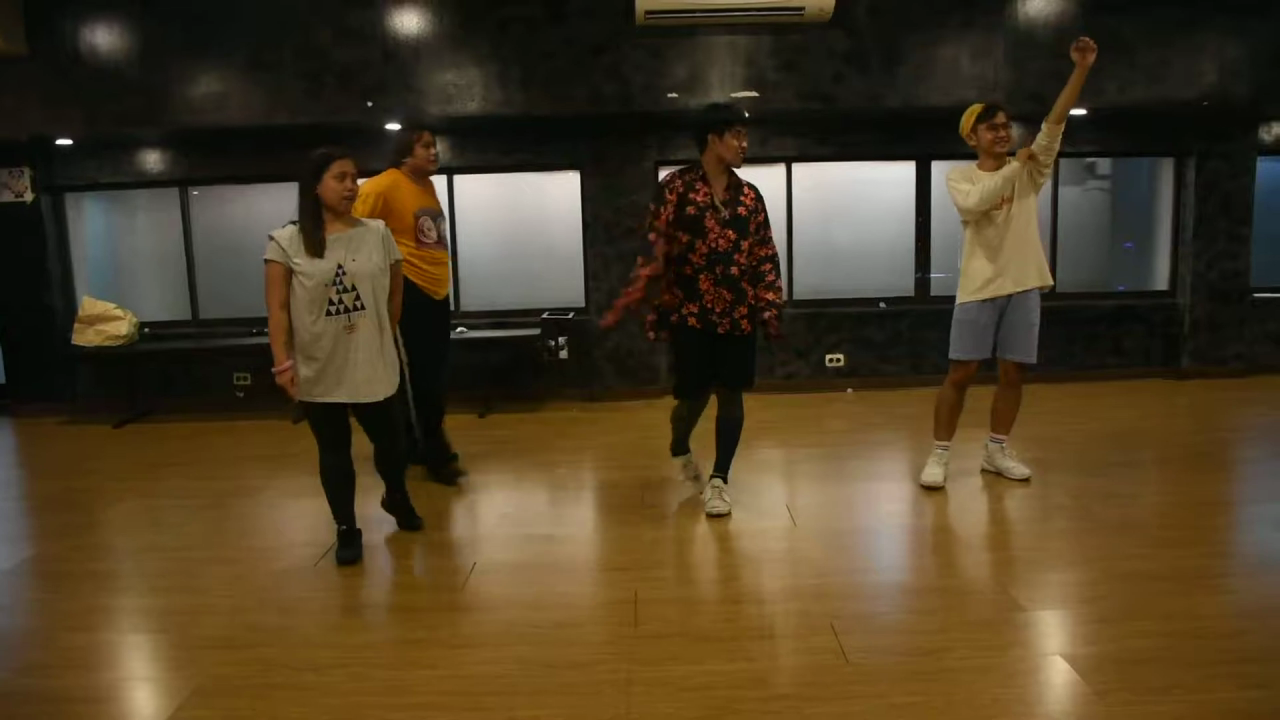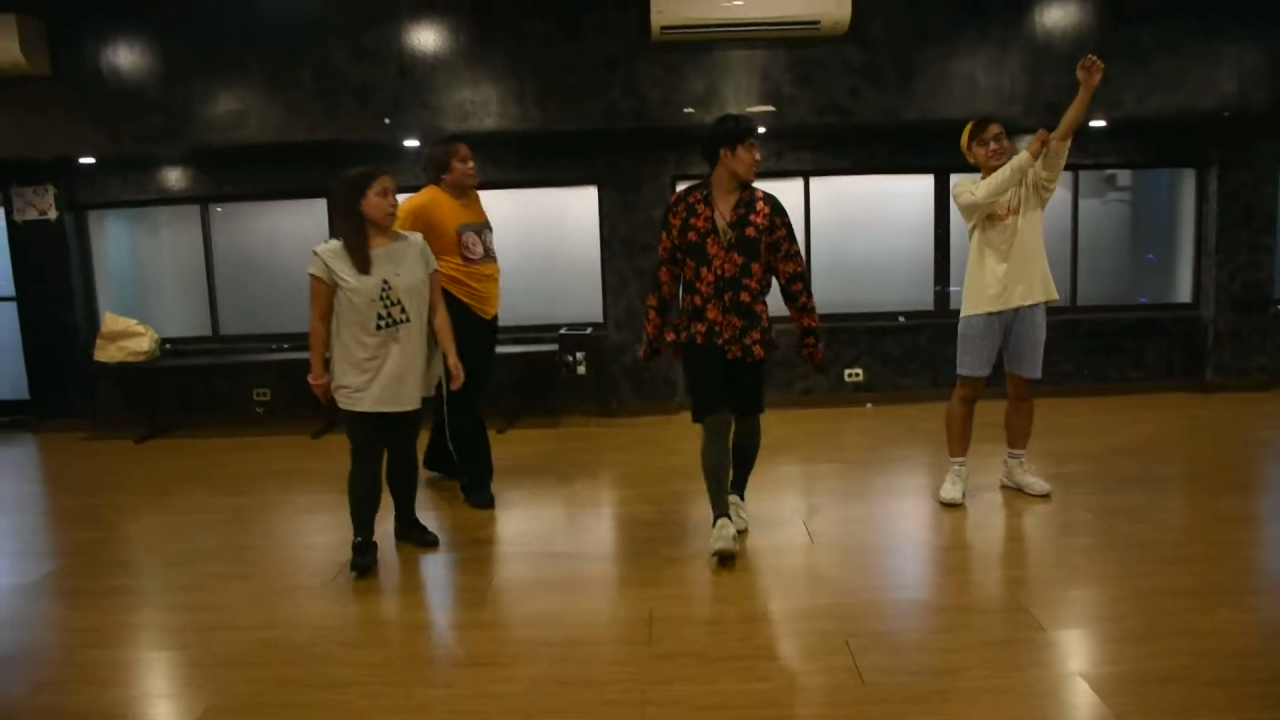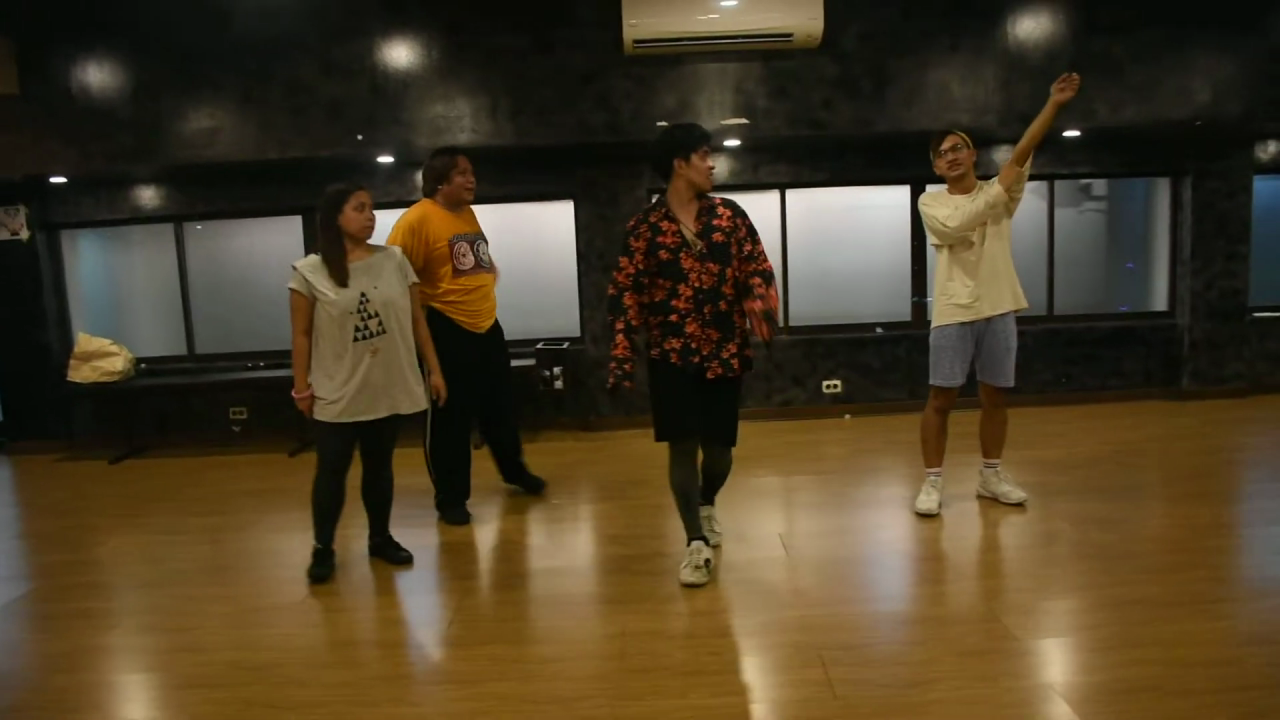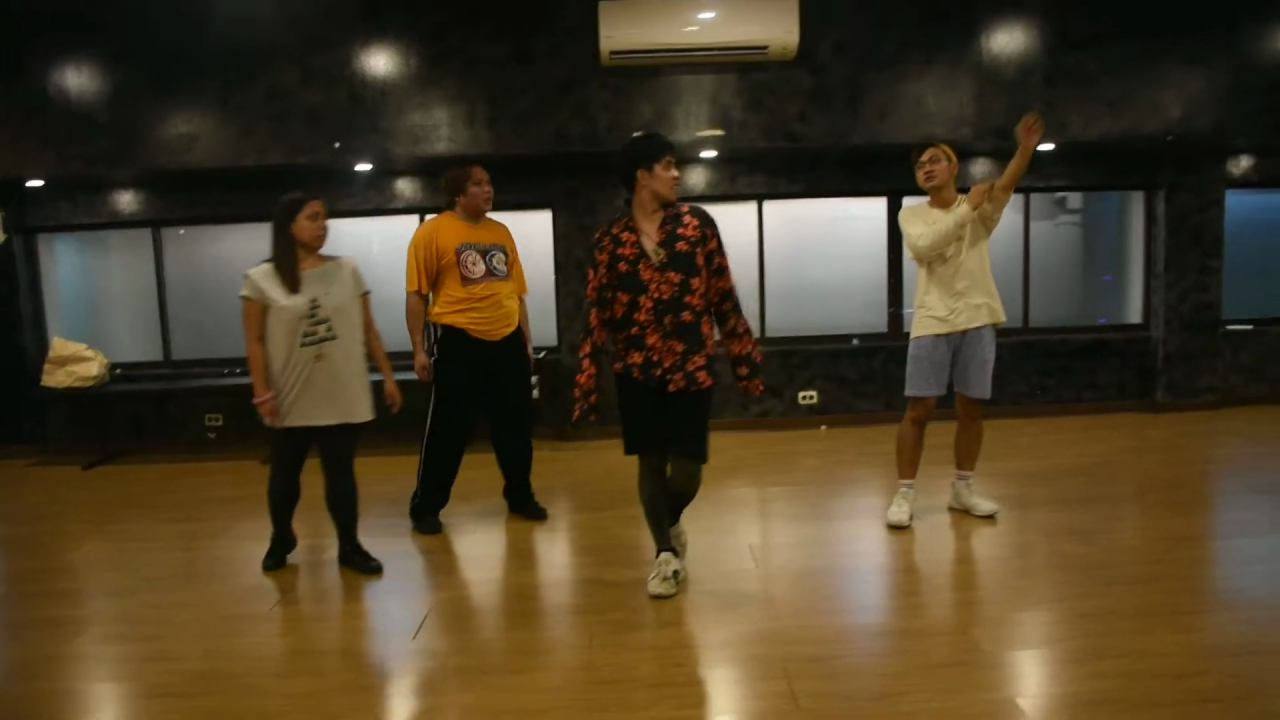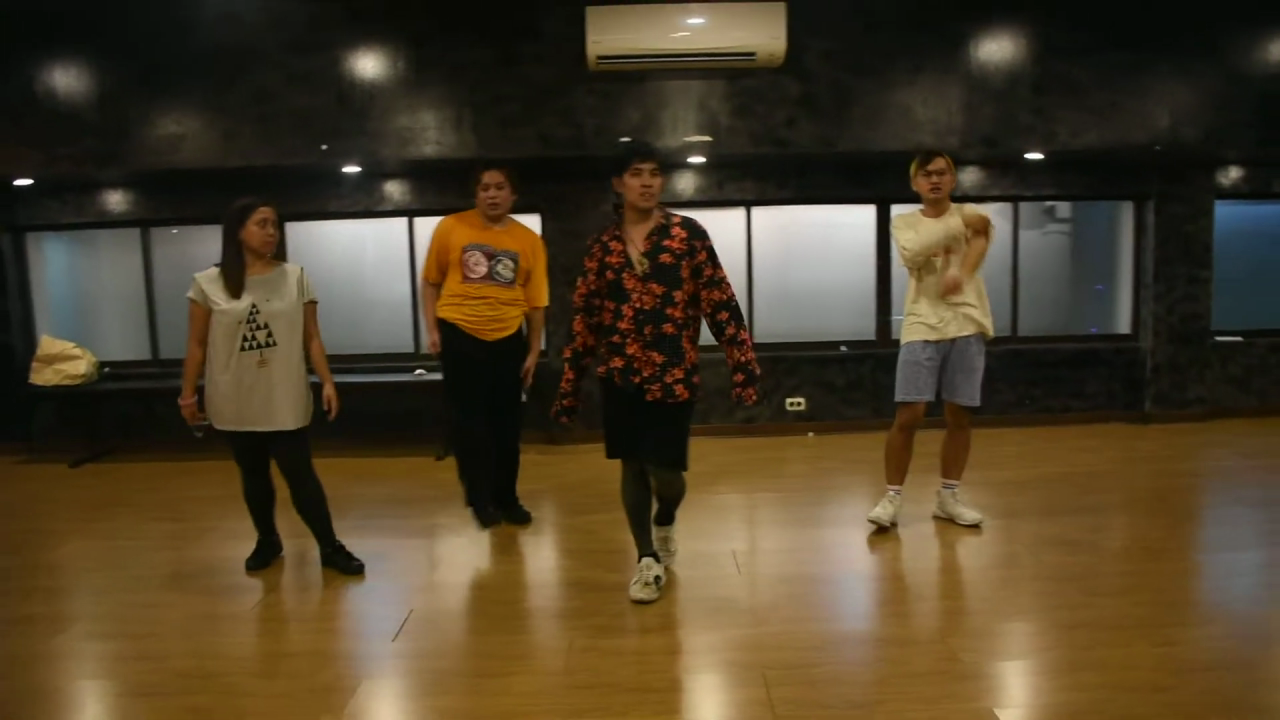
dt=0.4s
person 1, frame 1
left shoulder: (749, 195)
right shoulder: (677, 186)
left elbow: (765, 256)
right elbow: (657, 244)
left wrist: (769, 304)
right wrist: (632, 296)
left hip: (737, 314)
right hip: (688, 312)
left knee: (731, 396)
right knee: (693, 397)
left ankle: (719, 479)
right ankle: (679, 449)
person 1, frame 2
left shoulder: (767, 209)
right shoulder: (684, 205)
left elbow: (792, 274)
right elbow: (667, 271)
left wrist: (808, 332)
right wrist: (656, 330)
left hip: (751, 334)
right hip: (702, 335)
left knee: (747, 418)
right knee: (715, 424)
left ankle: (736, 495)
right ankle: (721, 520)
person 1, frame 3
left shoulder: (730, 215)
right shoulder: (644, 227)
left elbow: (758, 271)
right elbow: (625, 294)
left wrist: (760, 306)
right wrist: (621, 355)
left hip: (724, 353)
right hip: (671, 356)
left knee: (719, 448)
right knee: (682, 447)
left ankle: (707, 504)
right ankle: (696, 543)
person 1, frame 4
left shoulder: (698, 223)
right shoulder: (610, 239)
left elbow: (723, 294)
right elbow: (596, 312)
left wrist: (745, 358)
right wrist: (587, 380)
left hip: (692, 368)
right hip: (637, 370)
left knee: (687, 467)
right knee: (650, 462)
left ankle: (672, 520)
right ankle: (666, 554)
person 1, frame 5
left shoulder: (689, 234)
right shoulder: (602, 245)
left elbow: (719, 302)
right elbow: (584, 316)
left wrist: (743, 364)
right wrist: (569, 383)
left hip: (672, 375)
right hip: (619, 375)
left knee: (664, 469)
right knee: (632, 466)
left ankle: (665, 522)
right ankle: (647, 559)
person 2, frame 1
left shoulder: (1031, 172)
right shoulder: (959, 177)
left elbow: (1055, 123)
right elbow: (974, 204)
left wrist: (1081, 69)
right wrist: (1014, 166)
left hip: (1023, 286)
right hip: (978, 288)
left knee: (1012, 374)
right knee: (960, 373)
left ankle: (996, 451)
right ankle: (940, 454)
person 2, frame 2
left shoulder: (1034, 184)
right shoulder: (964, 190)
left elbow: (1062, 138)
right elbow: (986, 195)
left wrist: (1087, 88)
right wrist: (1027, 155)
left hip: (1029, 299)
right hip: (983, 302)
left knee: (1021, 388)
right knee: (968, 388)
left ankle: (1015, 466)
right ankle: (957, 471)
person 2, frame 3
left shoulder: (1002, 193)
right shoulder: (930, 202)
left elbow: (1022, 152)
right elbow: (957, 226)
left wrist: (1053, 104)
right wrist: (997, 188)
left hip: (998, 309)
right hip: (953, 313)
left knee: (994, 396)
right knee: (941, 398)
left ankle: (991, 476)
right ankle: (932, 482)
person 2, frame 4
left shoulder: (981, 207)
right shoulder: (911, 215)
left elbow: (1004, 186)
right elbow: (926, 247)
left wrist: (1025, 148)
right wrist: (966, 209)
left hip: (977, 321)
right hip: (932, 323)
left knee: (971, 408)
right knee: (918, 409)
left ankle: (963, 488)
right ankle: (905, 493)
person 2, frame 5
left shoulder: (970, 216)
right shoulder: (903, 222)
left elbow: (980, 240)
right elbow: (913, 252)
left wrist: (962, 275)
right wrist: (959, 224)
left hip: (967, 328)
right hip: (921, 329)
left knee: (959, 416)
right knee: (908, 416)
left ankle: (948, 496)
right ankle: (892, 497)
person 3, frame 1
left shoulder: (377, 234)
right shoulder: (286, 242)
left elbow: (394, 297)
right elbow: (277, 308)
left wrist: (380, 341)
right wrist: (283, 363)
left hip: (373, 365)
right hip: (317, 370)
left knee: (389, 439)
right knee: (333, 450)
left ankle: (397, 498)
right ankle: (347, 530)
person 3, frame 2
left shoulder: (416, 247)
right shoulder: (330, 257)
left elbow: (436, 307)
right elbow: (320, 320)
left wrist: (451, 355)
right wrist: (318, 373)
left hip: (409, 375)
right hip: (359, 380)
left knee: (404, 453)
right knee: (365, 459)
left ankle: (407, 522)
right ankle: (363, 542)
person 3, frame 3
left shoulder: (394, 261)
right shoulder: (309, 272)
left elbow: (417, 321)
right elbow: (301, 334)
left wrist: (434, 369)
right wrist: (301, 388)
left hip: (389, 387)
right hip: (336, 393)
left knee: (379, 466)
right knee: (332, 470)
left ankle: (380, 538)
right ankle: (323, 549)
person 3, frame 4
left shoulder: (346, 270)
right shoulder: (261, 279)
left elbow: (368, 330)
right elbow: (255, 341)
left wrist: (388, 376)
right wrist: (262, 392)
left hip: (342, 395)
right hip: (292, 399)
left knee: (340, 472)
right knee: (285, 472)
left ankle: (350, 547)
right ankle: (281, 537)
person 3, frame 5
left shoulder: (294, 277)
right shoulder: (208, 283)
left elbow: (311, 337)
right elbow: (197, 344)
left wrist: (328, 383)
right wrist: (188, 393)
left hip: (286, 400)
right hip: (236, 403)
left knee: (300, 473)
right knee: (253, 475)
left ankle: (330, 546)
right ankle: (267, 541)
person 4, frame 1
left shoulder: (427, 186)
right shoulder: (384, 187)
left hip: (436, 293)
right hip: (406, 292)
left knee: (432, 374)
right knee: (419, 376)
left ankle: (419, 447)
right ankle: (436, 454)
person 4, frame 2
left shoulder: (472, 197)
right shoulder: (424, 205)
left hip: (485, 310)
right hip: (453, 310)
left knee: (469, 395)
right knee: (463, 399)
left ankle: (440, 458)
right ankle: (475, 481)
person 4, frame 3
left shoulder: (467, 213)
right shoulder: (416, 221)
left hip: (487, 326)
right hip: (445, 331)
left knee: (500, 405)
right knee: (449, 417)
left ankle: (515, 469)
right ankle: (450, 498)
person 4, frame 4
left shoulder: (501, 232)
right shoulder: (432, 232)
right elbow: (416, 295)
left wrist: (528, 340)
right wrist: (419, 349)
left hip: (507, 341)
right hip: (458, 341)
left knee: (516, 424)
right knee: (448, 428)
left ankle: (520, 496)
right ankle: (425, 507)
person 4, frame 5
left shoulder: (529, 240)
right shoulder: (450, 228)
left elbow: (536, 302)
right elbow: (431, 282)
left wrist: (533, 351)
right wrist: (432, 328)
left hip: (507, 341)
right hip: (460, 337)
left knee: (506, 425)
right knee: (469, 421)
left ankle: (505, 499)
right ankle: (481, 500)
